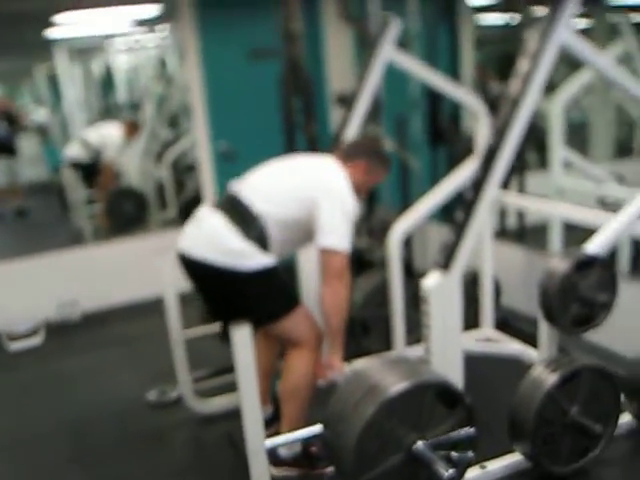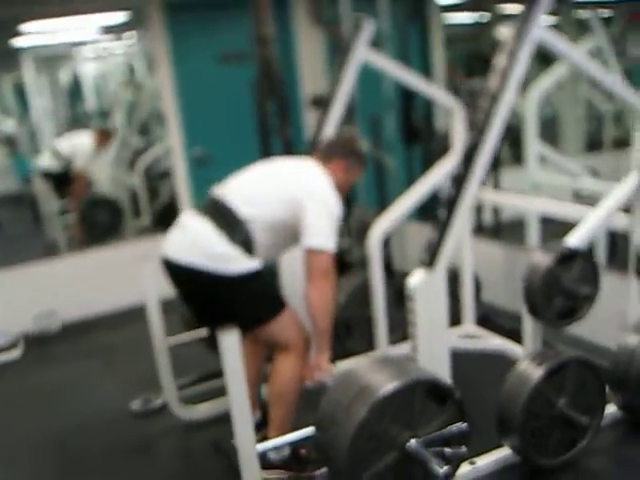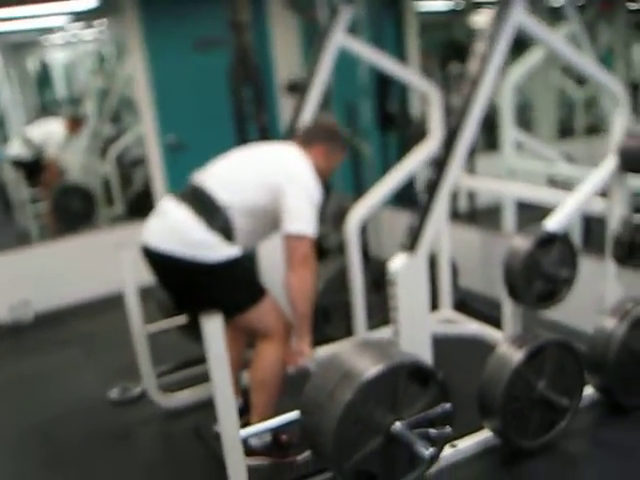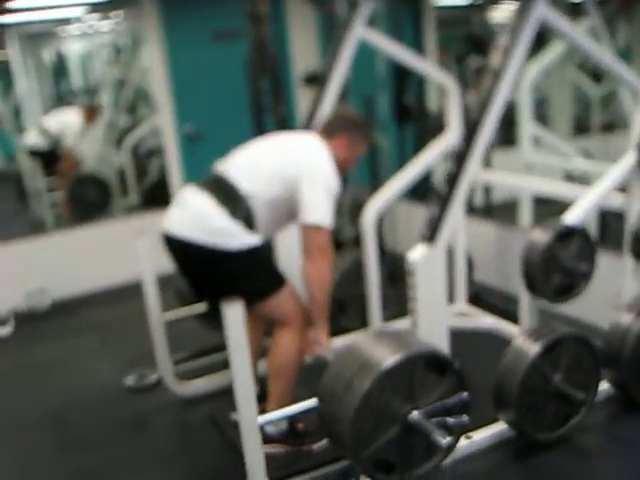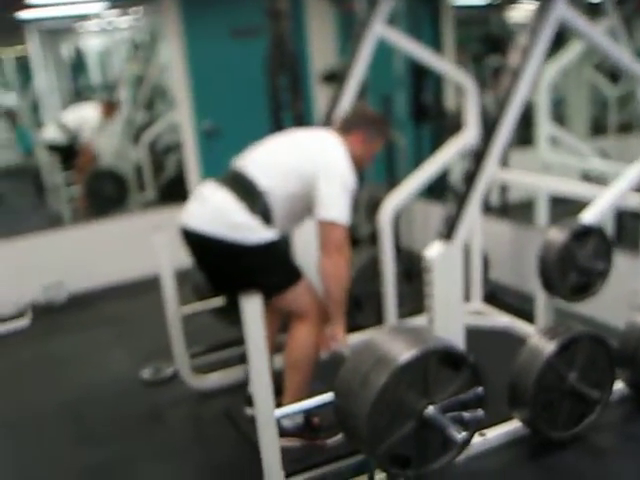
dt=0.2s
person 1, frame 1
left shoulder: (309, 165)
right shoulder: (339, 192)
right elbow: (334, 276)
right wrist: (335, 354)
left hip: (195, 243)
right hip: (231, 256)
left knee: (269, 326)
right knee: (305, 340)
left ankle: (264, 419)
right ankle: (287, 451)
person 1, frame 2
left shoulder: (287, 169)
right shoulder: (322, 193)
right elbow: (320, 277)
right wrist: (323, 354)
left hip: (179, 249)
right hip: (215, 260)
left knee: (253, 330)
right knee: (293, 343)
left ankle: (250, 424)
right ankle: (277, 453)
person 1, frame 3
left shoulder: (267, 154)
right shoulder: (302, 178)
right elbow: (300, 263)
right wrist: (303, 339)
left hip: (158, 236)
right hip: (194, 247)
left knee: (235, 318)
right knee: (273, 331)
right ankle: (258, 440)
person 1, frame 4
left shoulder: (290, 143)
right shoulder: (321, 168)
right elbow: (318, 253)
right wrist: (321, 329)
left hip: (179, 224)
right hip: (216, 236)
left knee: (255, 305)
right knee: (292, 319)
right ankle: (274, 427)
person 1, frame 5
left shoulder: (308, 140)
right shoulder: (337, 164)
right elbow: (334, 249)
right wrist: (337, 324)
left hip: (197, 219)
right hip: (232, 230)
left knee: (272, 299)
right knee: (309, 312)
right ankle: (290, 421)
